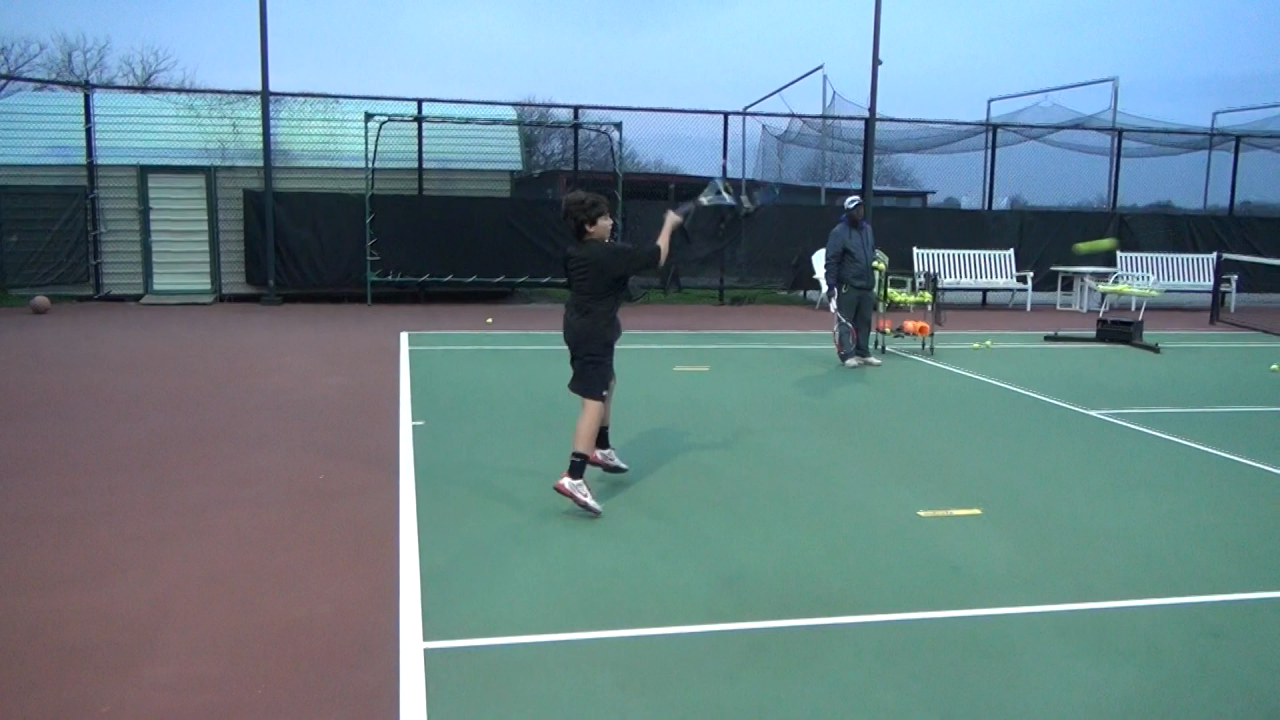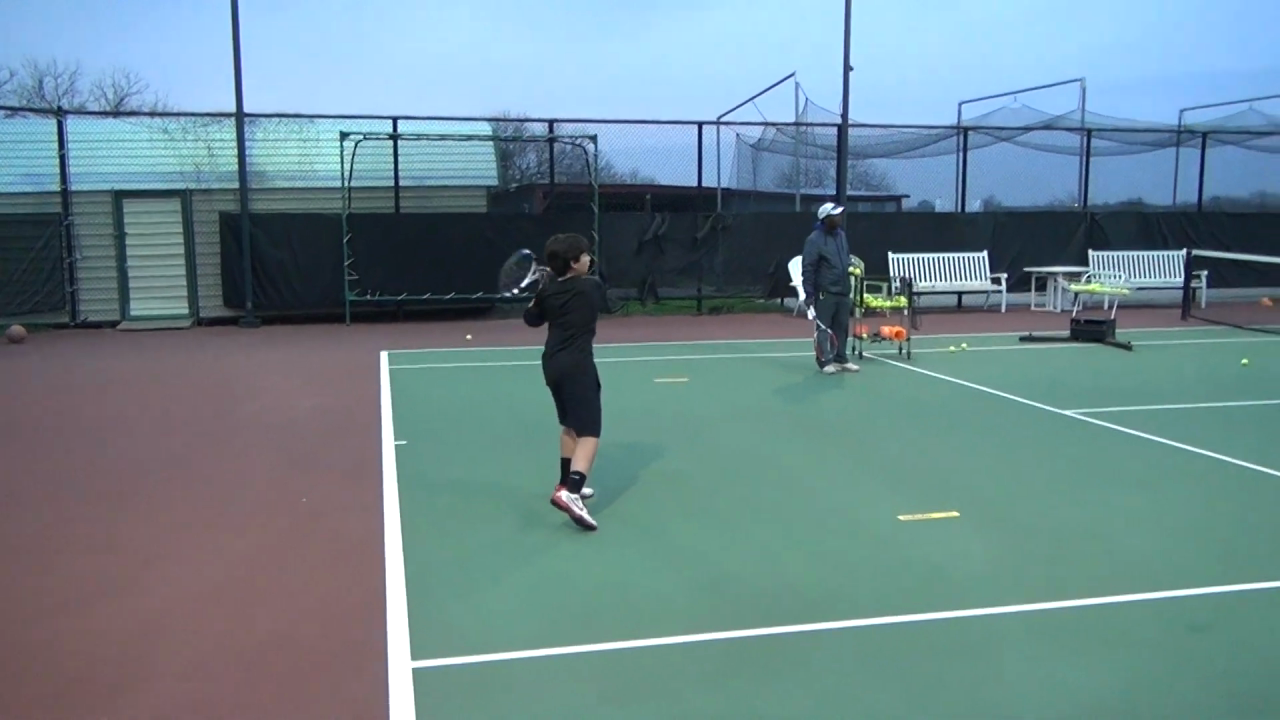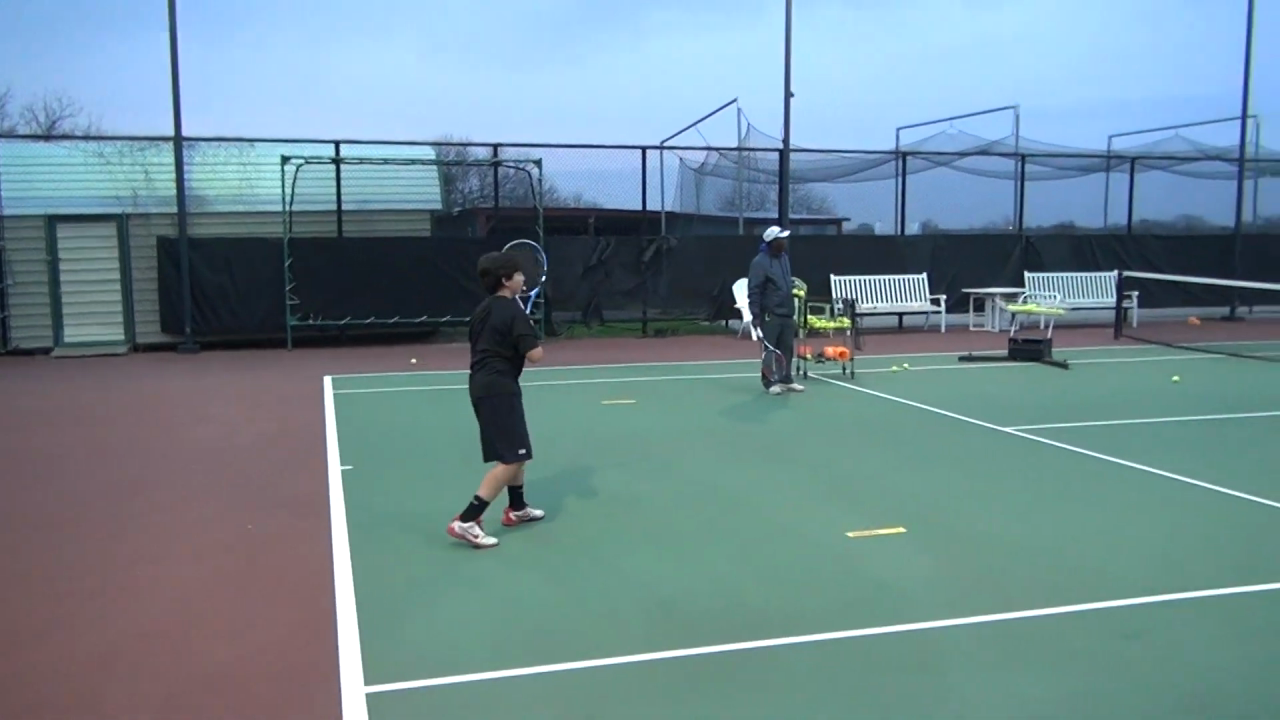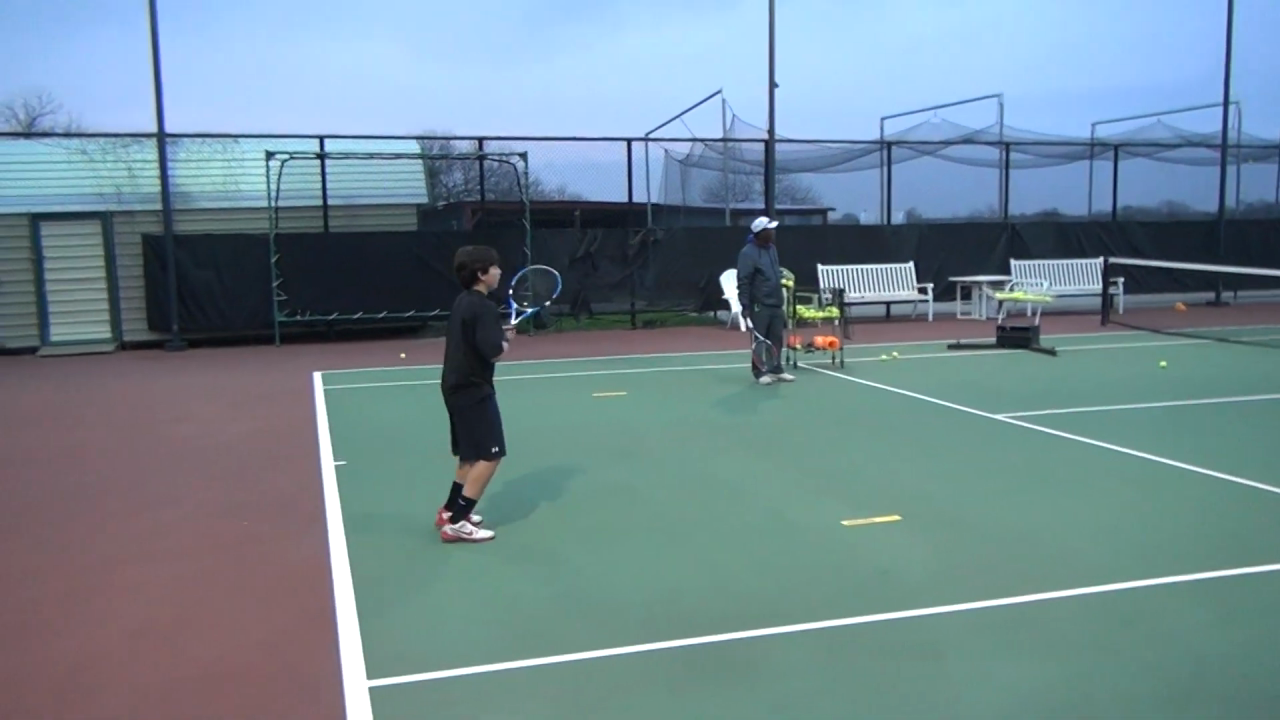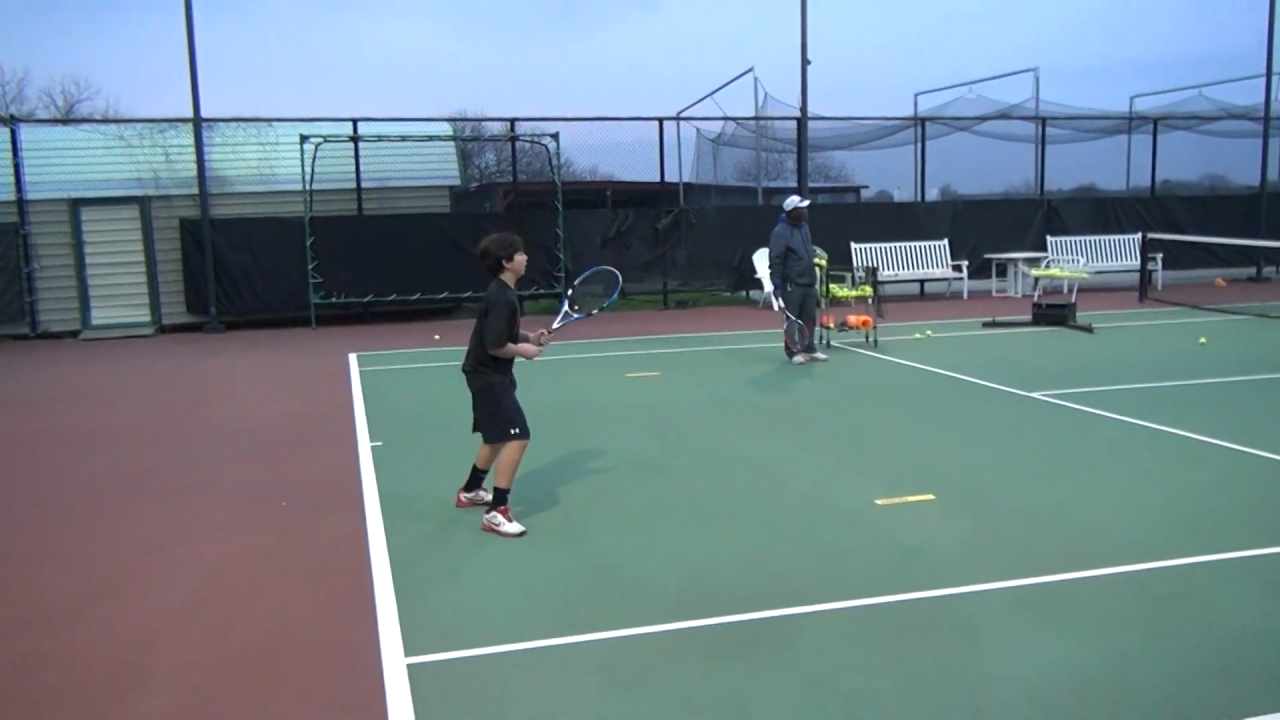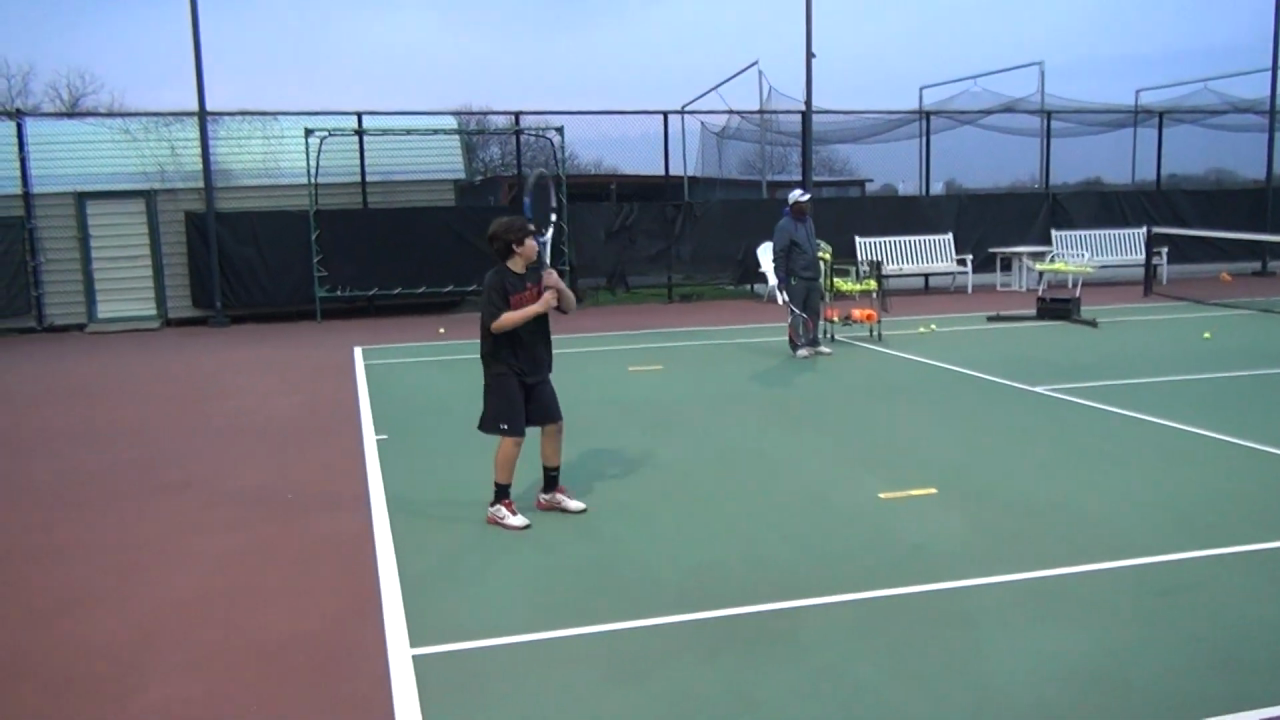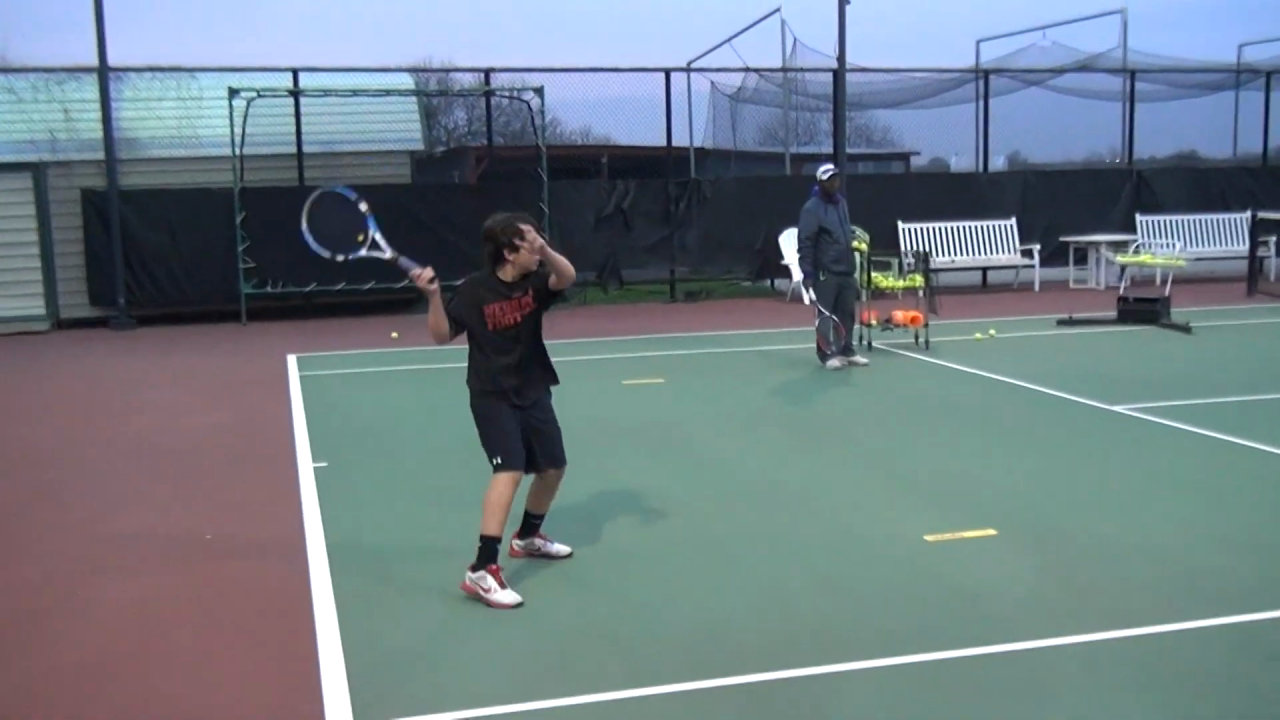
dt=0.4s
person 1, frame 1
left shoulder: (575, 252)
right shoulder: (611, 253)
right elbow: (658, 258)
right wrist: (668, 225)
left hip: (579, 327)
right hip: (594, 333)
left knee: (604, 385)
right knee: (595, 399)
left ankle: (601, 448)
right ankle: (573, 477)
person 1, frame 2
left shoulder: (546, 290)
right shoulder: (593, 287)
left elbow: (530, 321)
left wrist: (544, 287)
left hip: (553, 363)
right hip: (577, 365)
left knee: (572, 424)
right knee: (589, 433)
left ankle: (567, 484)
right ankle: (571, 492)
person 1, frame 3
left shoulder: (483, 310)
right shoulder: (515, 313)
right elbow: (534, 355)
right wrist: (531, 341)
left hip: (482, 385)
right hip: (500, 389)
left knee: (510, 450)
right knee: (513, 457)
left ankle: (516, 508)
right ankle: (466, 521)
person 1, frame 4
left shoulder: (463, 302)
right shoulder: (484, 306)
right elbow: (491, 352)
left wrist: (498, 336)
right wrist: (503, 344)
left hip: (455, 384)
right hip: (473, 387)
left knee: (471, 451)
right knee: (490, 456)
left ankle: (451, 510)
right ankle: (454, 520)
person 1, frame 5
left shoulder: (507, 293)
right shoulder: (501, 298)
right elbow: (496, 346)
left wrist: (531, 337)
right wrist: (523, 350)
left hip: (494, 375)
right hip: (488, 376)
left knee: (499, 435)
right knee: (518, 437)
left ankle: (470, 491)
right ankle: (495, 511)
person 1, frame 6
left shoulder: (538, 276)
right shoulder: (495, 279)
left elbow: (569, 306)
right elbow: (498, 324)
left wrist: (559, 287)
right wrist: (538, 307)
left hip: (536, 364)
right hip: (502, 368)
left knee: (553, 423)
right knee: (513, 434)
left ankle: (551, 491)
right ankle: (499, 504)
person 1, frame 7
left shoulder: (536, 281)
right shoulder: (475, 289)
left elbow: (568, 277)
right elbow: (442, 334)
left wrist: (545, 249)
right wrist: (434, 295)
left hip: (532, 392)
right hip: (491, 395)
left knee: (553, 467)
right knee: (509, 470)
left ankle: (528, 536)
person 2, frame 1
left shoulder: (867, 229)
right shoulder: (839, 232)
right elbow: (831, 261)
right wrist: (831, 285)
left hip: (867, 286)
right hip: (848, 287)
left knee: (864, 322)
right knee: (846, 322)
left ankle: (862, 353)
right ankle: (846, 354)
person 2, frame 2
left shoulder: (841, 235)
right shoulder: (814, 240)
right elbow: (808, 269)
left wrist: (852, 268)
right wrist: (809, 293)
left hip: (843, 292)
right hip: (825, 293)
left knee: (842, 328)
left ankle: (840, 359)
right ankle: (824, 361)
person 2, frame 3
left shoulder: (784, 258)
right shoulder: (760, 262)
right elbow: (754, 291)
right wrist: (756, 315)
left hip: (788, 313)
right hip: (770, 315)
left knee: (787, 349)
left ankle: (785, 379)
right ankle: (770, 382)
person 2, frame 4
left shoulder: (772, 249)
right shoulder: (748, 252)
right elbow: (743, 281)
left wrist: (783, 280)
right wrist: (745, 305)
left hip: (776, 303)
right hip: (759, 305)
left knee: (776, 339)
left ankle: (776, 369)
right ankle: (760, 372)
person 2, frame 5
left shoulder: (804, 227)
right shoulder: (780, 232)
right elbow: (775, 261)
right wrist: (777, 285)
left hip: (809, 283)
right hip: (792, 285)
left knee: (809, 319)
left ankle: (809, 349)
right ankle: (793, 352)
person 2, frame 6
left shoulder: (808, 221)
right shoulder: (784, 226)
right elbow: (779, 254)
left wrist: (819, 252)
right wrist: (781, 279)
left hip: (813, 277)
right hip: (796, 279)
left knee: (813, 312)
left ankle: (813, 342)
right ankle: (797, 345)
person 2, frame 7
left shoulder: (842, 203)
right shoulder: (812, 208)
right elbow: (805, 243)
left wrist: (855, 241)
right wrist: (808, 273)
left hip: (847, 271)
right hip: (825, 273)
left knee: (847, 313)
left ankle: (847, 351)
right ankle: (827, 354)
